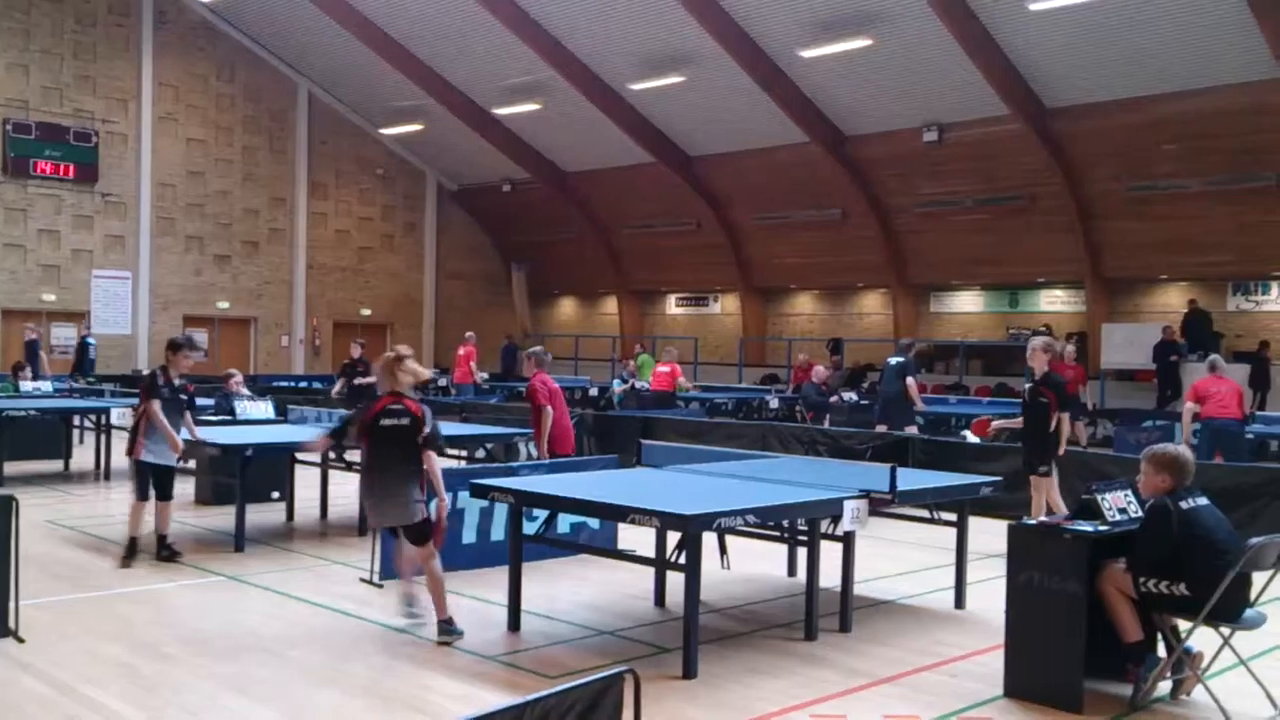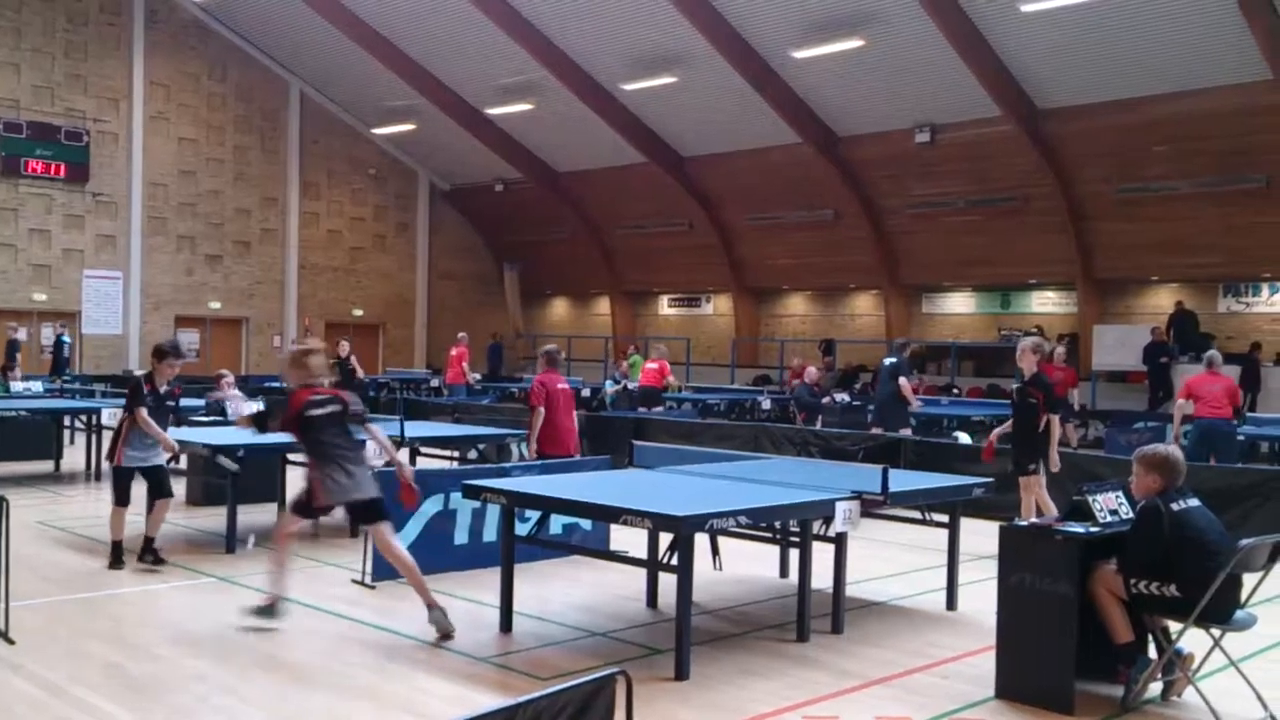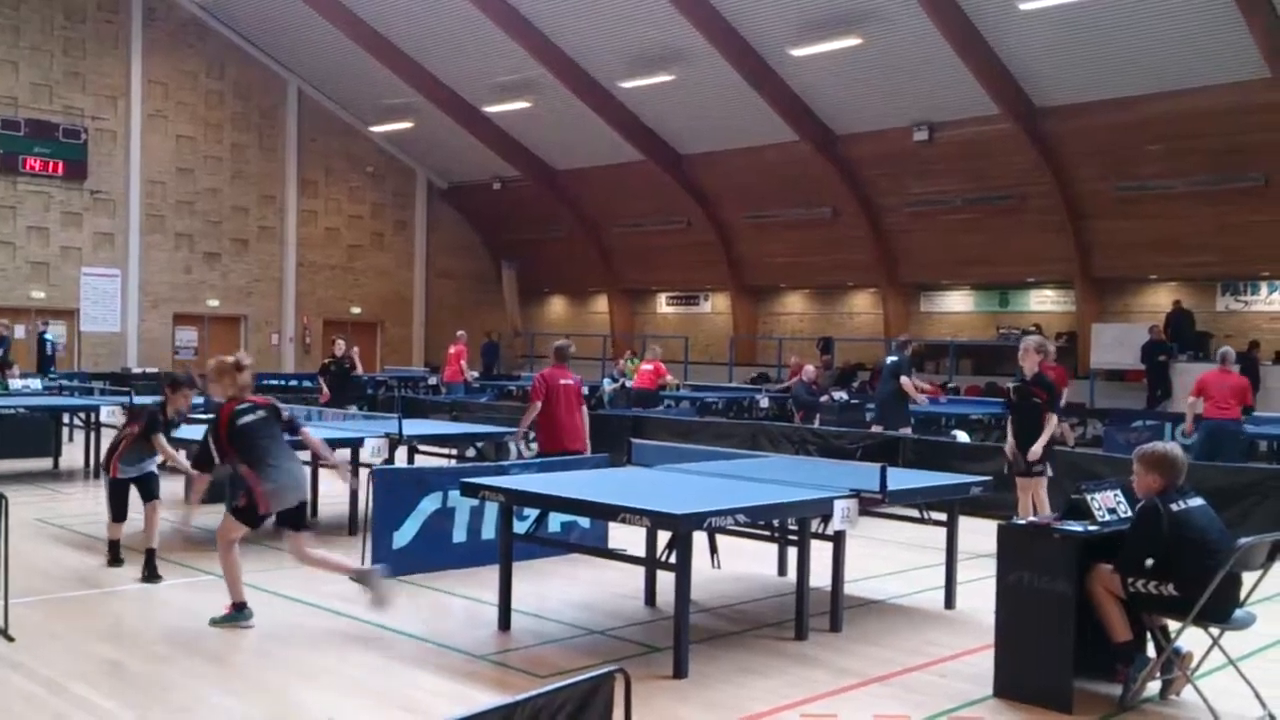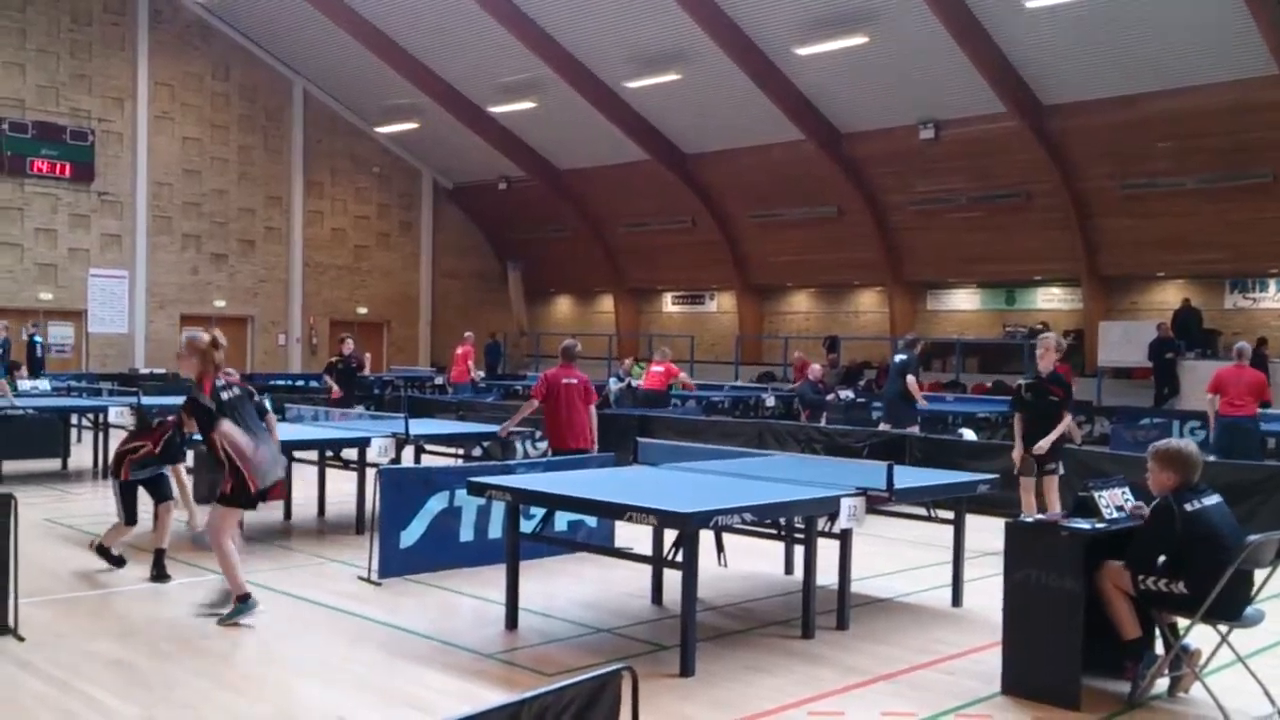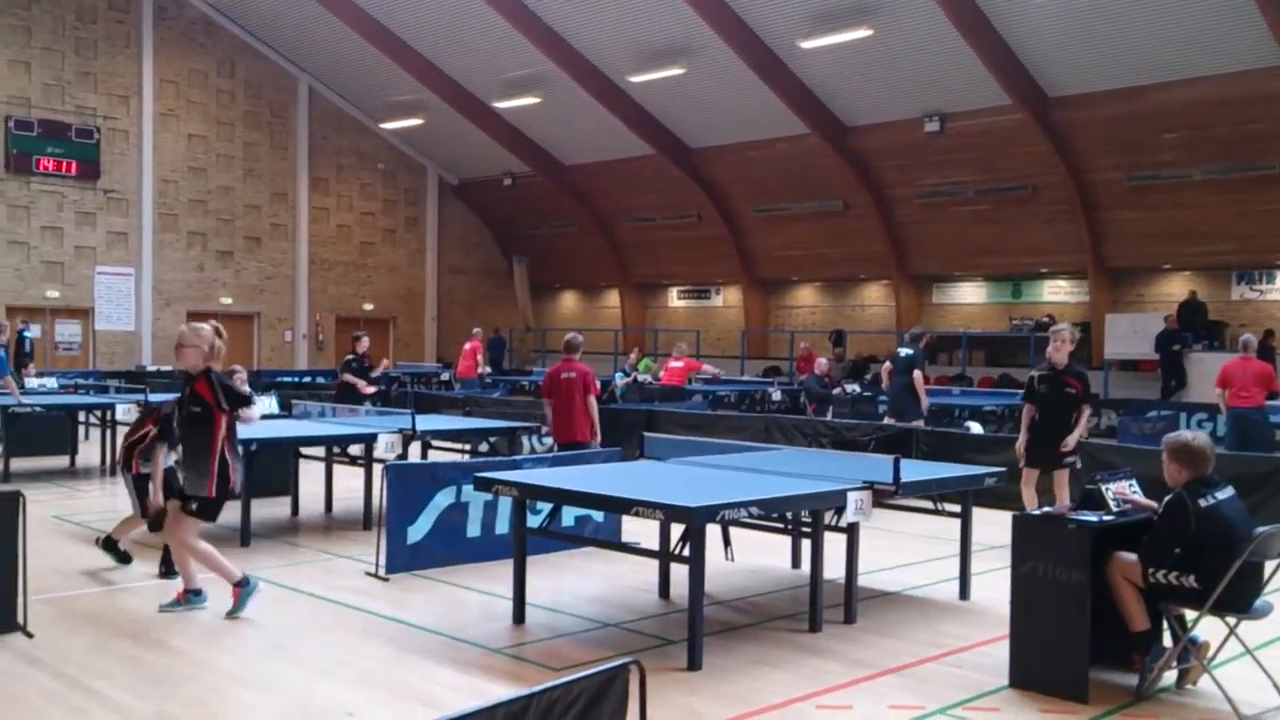
dt=0.2s
person 1, frame 1
left shoulder: (368, 411)
right shoulder: (420, 412)
left elbow: (331, 439)
right elbow: (429, 457)
left wrist: (315, 445)
right wrist: (442, 496)
left hip: (375, 499)
right hip: (407, 497)
left knee: (405, 542)
right knee: (428, 556)
left ankle: (409, 597)
right ankle: (444, 622)
person 1, frame 2
left shoulder: (293, 404)
right shoulder: (341, 397)
left elbow: (254, 424)
right elbow: (372, 429)
left wrist: (237, 415)
right wrist: (398, 461)
left hip: (325, 483)
right hip: (358, 480)
left knee: (283, 531)
right knee: (389, 545)
left ankle: (274, 602)
right ankle: (432, 607)
person 1, frame 3
left shoulder: (220, 421)
right shoulder: (268, 405)
left elbow: (205, 473)
right elbow: (305, 434)
left wrist: (189, 509)
right wrist: (335, 462)
left hip: (266, 489)
right hip: (295, 482)
left knee: (226, 537)
right knee: (302, 551)
left ankle: (239, 608)
right ankle: (365, 573)
person 1, frame 4
left shoulder: (197, 396)
right shoulder: (235, 384)
left elbow: (223, 426)
right elbow: (268, 417)
left wrist: (254, 453)
right wrist: (273, 450)
left hip: (247, 470)
right hip: (266, 463)
left knee: (218, 533)
right knee: (224, 527)
left ankle: (243, 599)
right ankle: (234, 589)
person 1, frame 5
left shoulder: (215, 383)
right shoulder: (188, 387)
left elbow: (249, 408)
left wrist: (245, 415)
left hip: (213, 475)
right hip: (195, 473)
left knee: (185, 539)
right knee: (172, 529)
left ankle: (241, 583)
right ankle: (192, 593)
person 2, frame 1
left shoulder: (1161, 507)
right shoulder: (1198, 501)
left elbow: (1139, 564)
left wrist: (1124, 564)
right wrist: (1130, 563)
left hip: (1207, 596)
right hip: (1233, 595)
left knee: (1109, 577)
right knee: (1151, 581)
left ankle: (1144, 663)
right ankle: (1179, 656)
person 2, frame 2
left shoulder: (1153, 509)
right shoulder: (1189, 502)
left elbow: (1130, 565)
left wrist: (1114, 565)
right wrist: (1124, 564)
left hip: (1197, 598)
right hip: (1224, 597)
left knee: (1100, 578)
right knee: (1142, 581)
left ankle: (1135, 664)
right ankle: (1171, 657)
person 2, frame 3
left shoulder: (1152, 508)
right shoulder: (1193, 500)
left elbow: (1126, 564)
left hip: (1196, 597)
right hip: (1224, 596)
left knee: (1098, 577)
right knee: (1142, 580)
left ankle: (1133, 664)
right ankle: (1169, 655)
person 2, frame 4
left shoulder: (1167, 506)
right shoulder: (1210, 497)
left elbow: (1137, 561)
right wrist: (1151, 519)
left hip: (1207, 595)
right hip: (1235, 594)
left knee: (1108, 573)
right knee: (1156, 572)
left ankle: (1142, 661)
right ankle: (1178, 653)
person 2, frame 5
left shoulder: (1181, 500)
right shoulder: (1222, 489)
left elbow: (1150, 556)
right wrist: (1152, 507)
left hip: (1216, 588)
right hip: (1244, 586)
left knee: (1117, 564)
right knee: (1164, 568)
left ankle: (1151, 652)
right ankle: (1186, 645)
person 3, frame 1
left shoulder: (186, 387)
right shoulder: (155, 378)
right elbow: (154, 410)
left wrist: (196, 437)
right wrist: (173, 437)
left hip: (166, 450)
right hip: (144, 447)
left knee: (165, 500)
right knee: (141, 498)
left ankle: (162, 545)
right ankle: (131, 547)
person 3, frame 2
left shoulder: (174, 391)
right shoulder: (140, 385)
right elbow: (142, 417)
left wrist: (166, 445)
right wrist: (166, 439)
left hip: (153, 453)
right hip: (126, 452)
left knee: (164, 498)
right knee: (121, 504)
left ankle: (148, 548)
right ankle: (116, 551)
person 3, frame 3
left shoulder: (177, 416)
right shoulder: (152, 413)
right elbow: (162, 447)
right wrist: (191, 470)
left hip: (145, 463)
right hip: (121, 463)
left knee: (154, 505)
right knee: (118, 517)
left ankle: (150, 561)
right ankle: (113, 547)
person 3, frame 4
right shoulder: (173, 433)
right elbow: (179, 475)
right wrist: (192, 511)
left hip: (153, 467)
right hip: (129, 469)
left knee: (166, 507)
right knee: (129, 523)
left ankle: (159, 564)
right ankle: (102, 546)
person 3, frame 5
right shoulder: (170, 415)
right elbow: (159, 452)
left hip: (159, 458)
right hip: (136, 460)
right knee: (144, 515)
left ankle: (167, 559)
right ankle: (109, 541)
person 4, frame 1
left shoulder: (1056, 384)
right shoulder: (1029, 386)
left elbow: (1064, 417)
left wrist: (1061, 446)
right wrist: (1001, 423)
left hip: (1047, 446)
right hip: (1030, 445)
left knee: (1050, 492)
right knee: (1036, 491)
person 4, frame 2
left shoulder: (1045, 385)
right shoulder: (1018, 387)
left elbow: (1054, 419)
left wrist: (1053, 450)
right wrist: (1000, 430)
left hip: (1037, 445)
right hip: (1019, 446)
left knee: (1039, 491)
right knee: (1026, 492)
person 4, frame 3
left shoulder: (1047, 385)
right shoulder: (1015, 386)
left elbow: (1053, 419)
left wrist: (1040, 444)
right wrist: (1010, 438)
left hip: (1038, 449)
right hip: (1019, 446)
left knee: (1039, 493)
right knee: (1023, 492)
person 4, frame 4
left shoulder: (1062, 383)
right shoulder: (1025, 383)
left elbow: (1067, 418)
right elbow: (1018, 416)
left wrist: (1049, 440)
right wrist: (1018, 444)
left hip: (1051, 446)
right hip: (1028, 446)
left knee: (1051, 492)
right knee: (1026, 491)
person 4, frame 5
left shoulder: (1079, 376)
right shoulder: (1038, 374)
left elbow: (1085, 409)
right elbow: (1029, 407)
left wrist: (1076, 434)
right wrist: (1022, 435)
left hip: (1064, 440)
right hip: (1038, 436)
left knee: (1061, 486)
right knee: (1027, 483)
